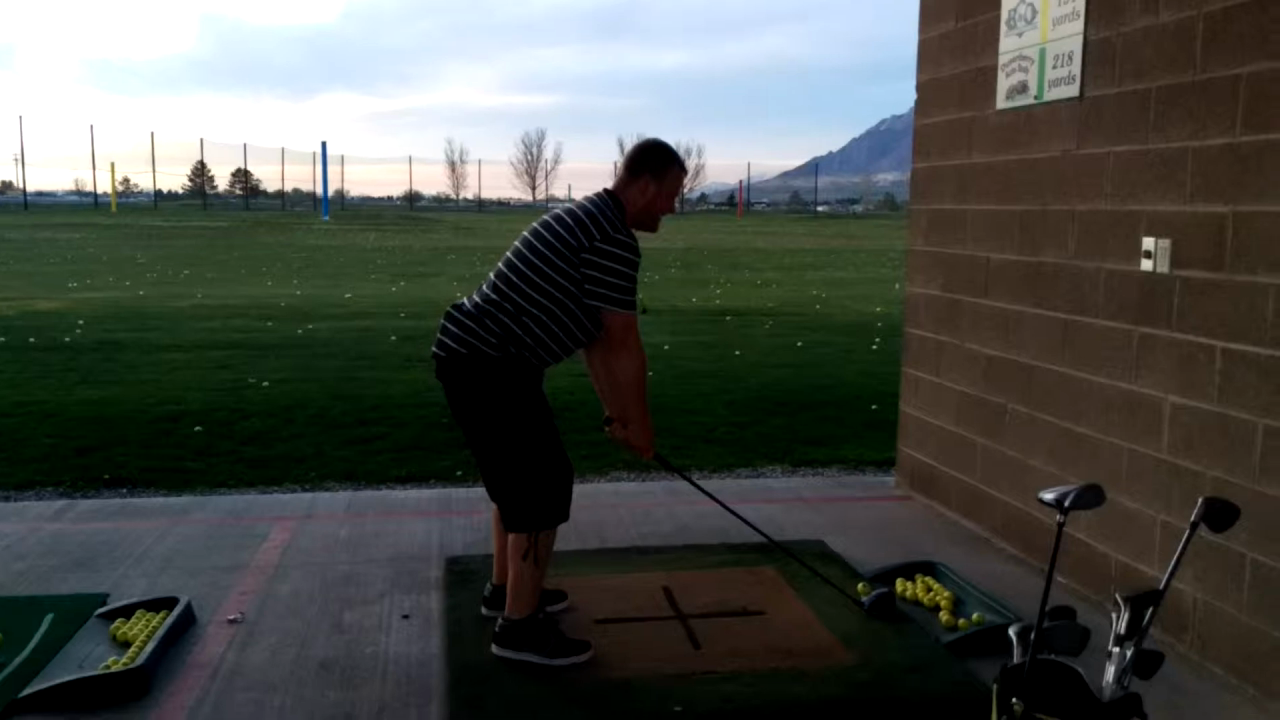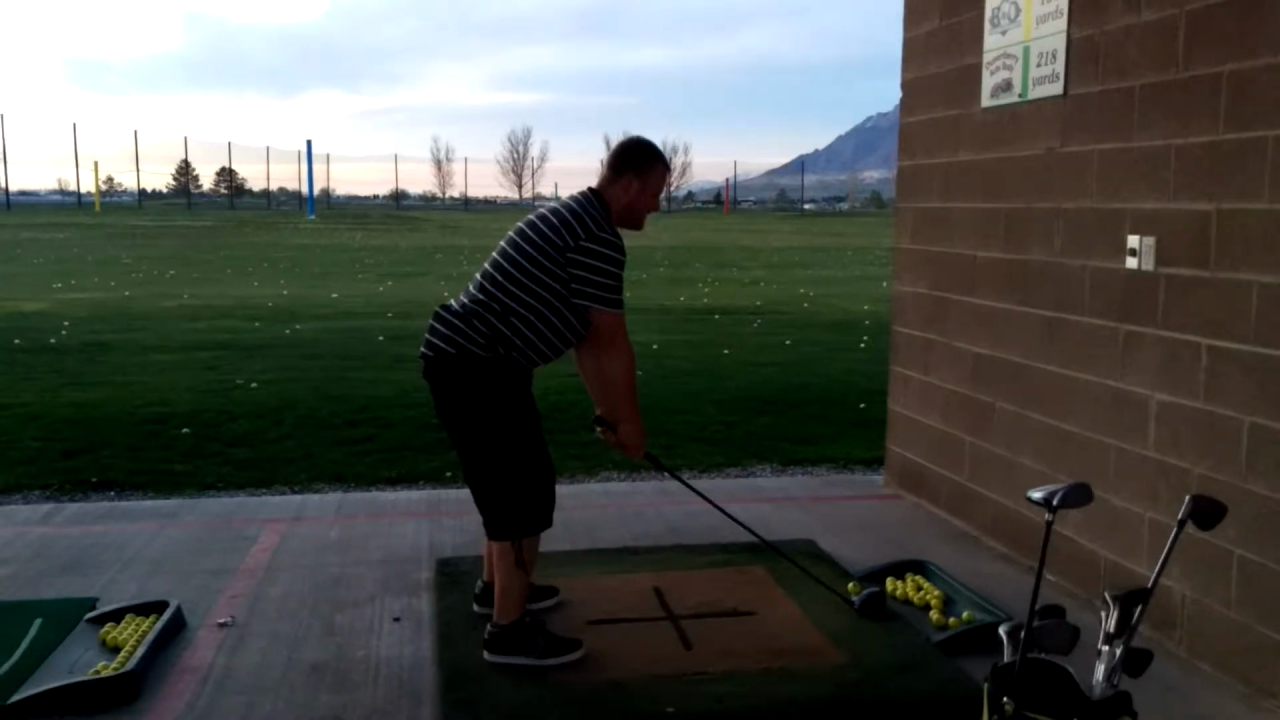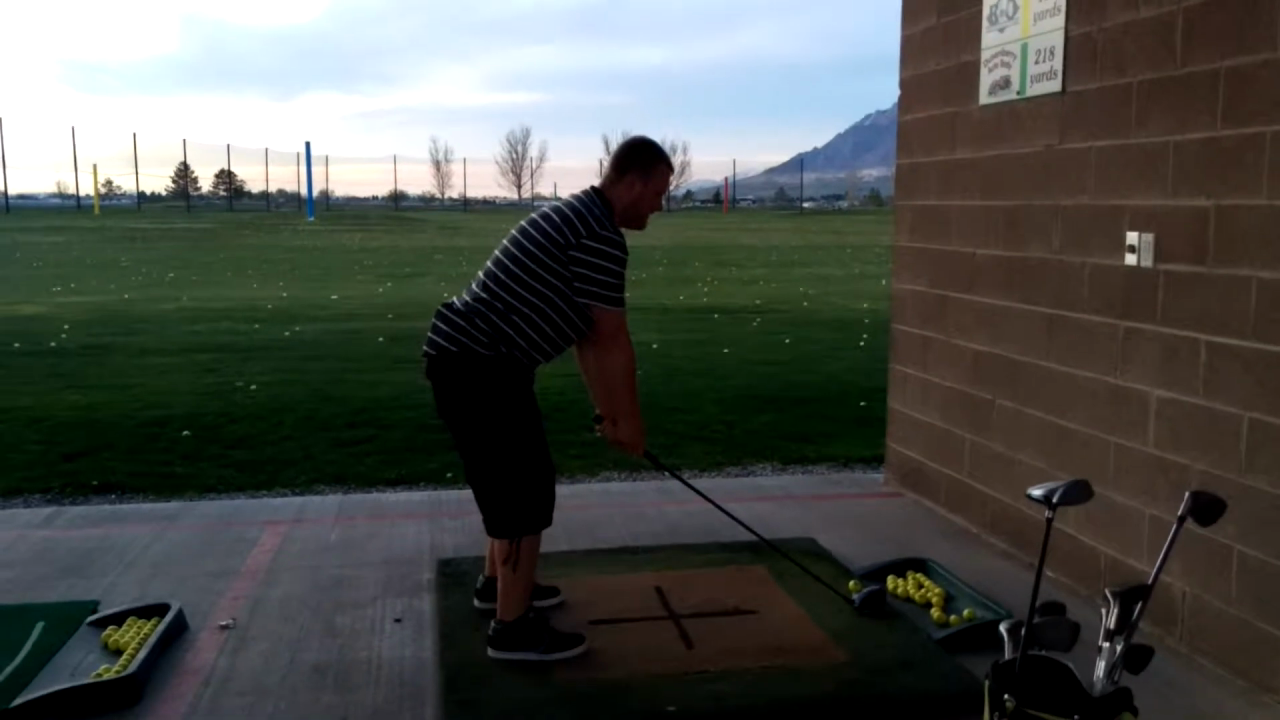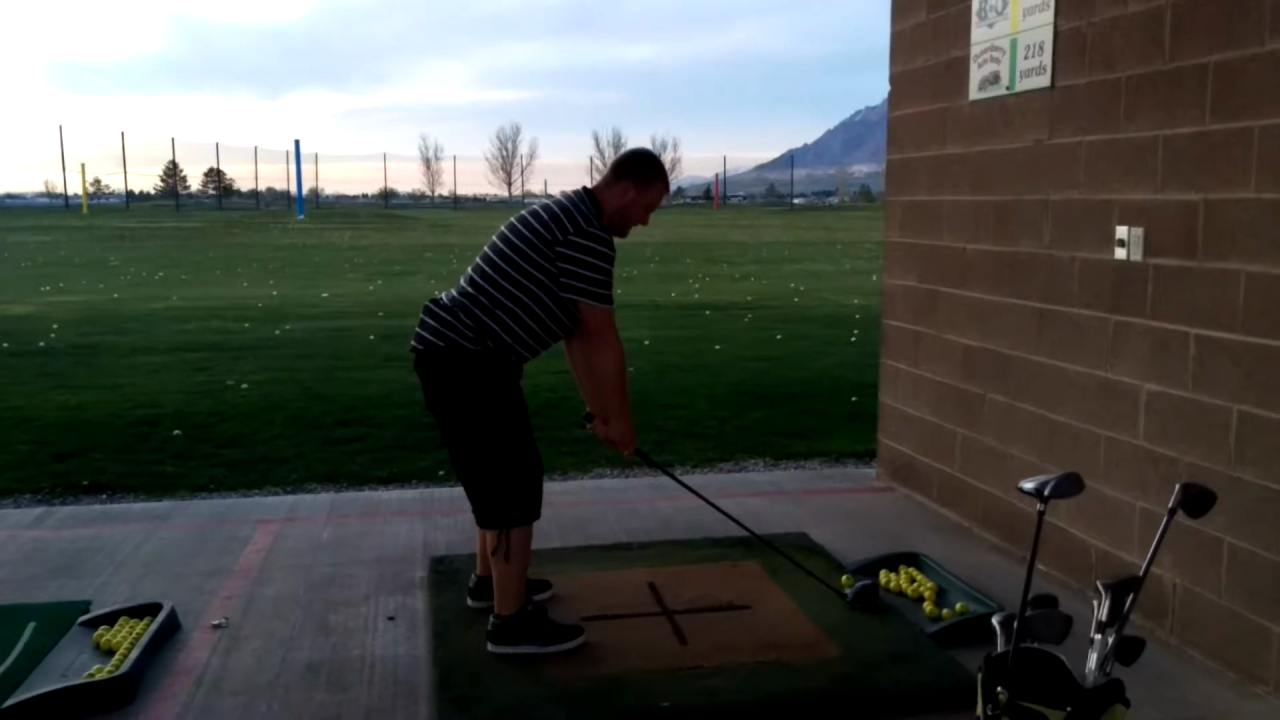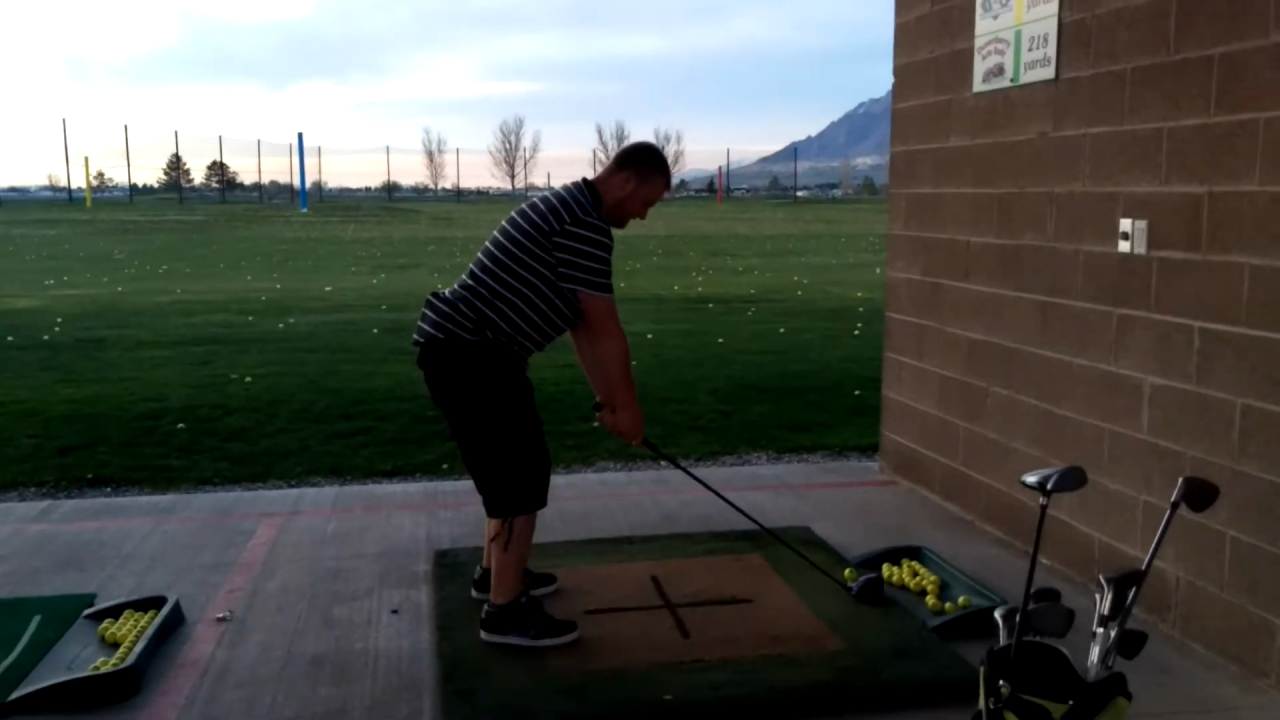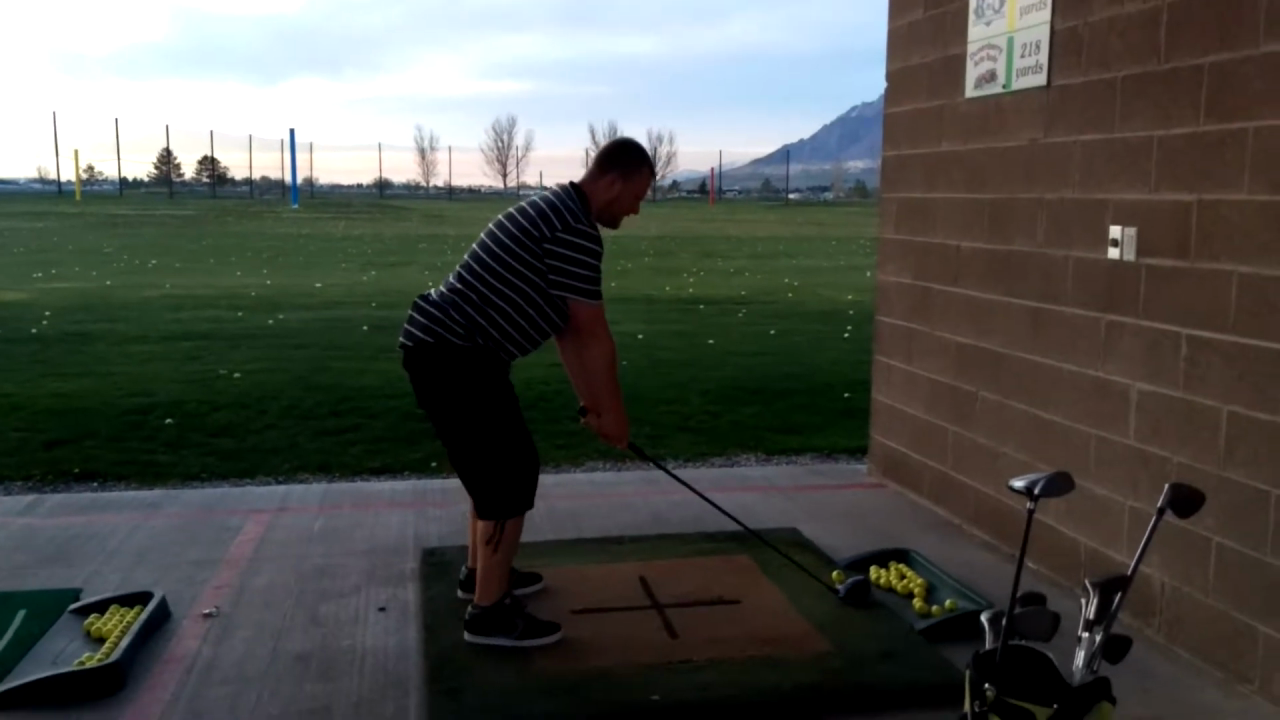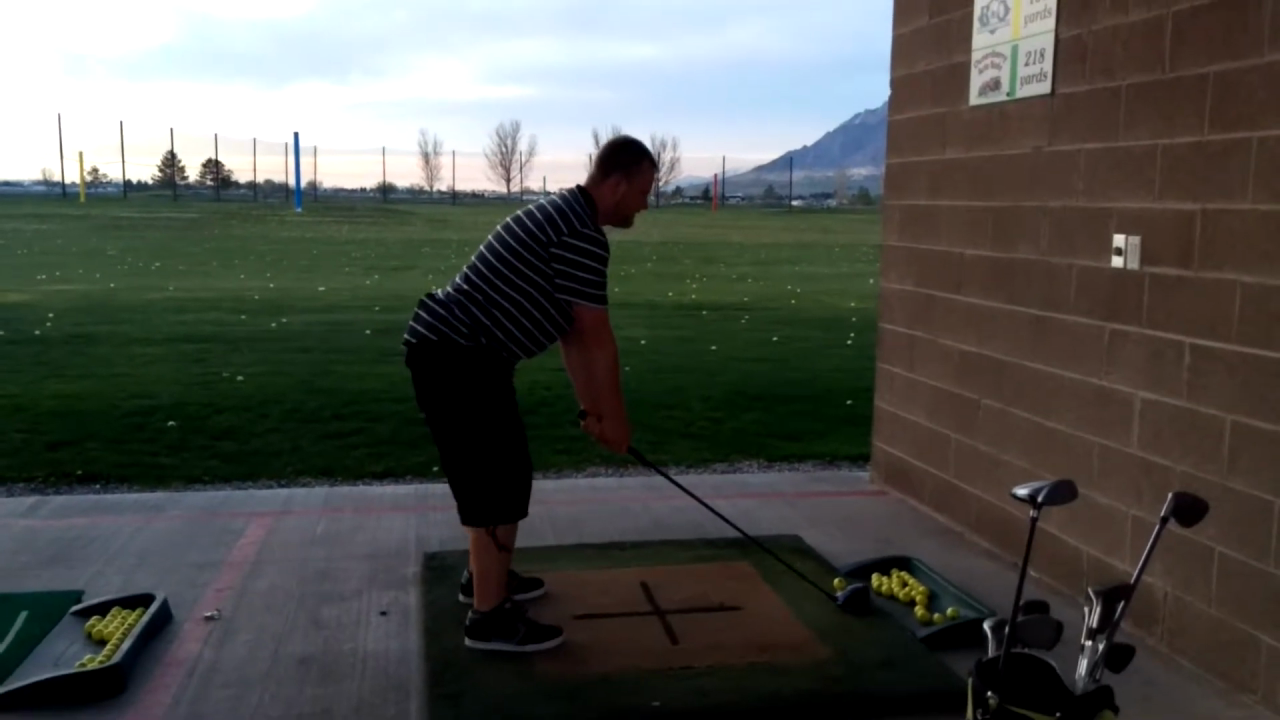
dt=0.5s
person 1, frame 1
left shoulder: (588, 220)
right shoulder: (613, 239)
left elbow: (595, 336)
right elbow: (623, 345)
left wrist: (615, 413)
right wrist: (638, 422)
left hip: (473, 354)
right hip: (490, 364)
left knee: (520, 475)
right knee: (542, 483)
left ankle: (505, 588)
right ankle: (520, 624)
person 1, frame 2
left shoulder: (573, 219)
right shoulder: (598, 238)
left elbow: (585, 336)
right elbow: (612, 344)
left wrist: (606, 411)
right wrist: (629, 422)
left hip: (465, 356)
right hip: (478, 365)
left knee: (510, 478)
right knee: (524, 489)
left ankle: (496, 585)
right ankle: (509, 631)
person 1, frame 3
left shoulder: (576, 218)
right shoulder: (601, 237)
left elbow: (588, 336)
right elbow: (613, 342)
left wrist: (607, 412)
right wrist: (629, 421)
left hip: (465, 354)
right hip: (481, 363)
left knee: (512, 477)
right knee: (524, 488)
left ankle: (498, 581)
right ankle: (512, 627)
person 1, frame 4
left shoulder: (567, 218)
right shoulder: (588, 234)
left elbow: (576, 333)
right elbow: (602, 339)
left wrist: (597, 410)
right wrist: (619, 417)
left hip: (452, 349)
right hip: (468, 358)
left knee: (499, 472)
right knee: (513, 482)
left ankle: (491, 579)
right ankle: (511, 621)
person 1, frame 5
left shoulder: (569, 210)
right shoulder: (585, 225)
left elbow: (581, 324)
right elbow: (604, 329)
left wrist: (606, 400)
right wrist: (627, 408)
left hip: (461, 345)
right hip: (471, 352)
left knee: (511, 462)
right knee: (520, 471)
left ankle: (496, 571)
right ankle: (506, 609)
person 1, frame 6
left shoulder: (556, 212)
right shoulder: (574, 230)
left elbow: (567, 329)
right elbow: (592, 334)
left wrist: (590, 404)
right wrist: (613, 412)
left hip: (442, 346)
right hip: (455, 354)
left knee: (496, 465)
right knee: (508, 473)
left ankle: (481, 569)
right ankle: (489, 611)
person 1, frame 7
left shoulder: (563, 216)
right shoulder: (583, 234)
left elbow: (571, 332)
right elbow: (596, 340)
left wrist: (591, 408)
right wrist: (614, 418)
left hip: (448, 347)
right hip: (459, 355)
left knee: (495, 469)
right knee: (502, 478)
left ankle: (483, 575)
right ankle: (489, 616)
